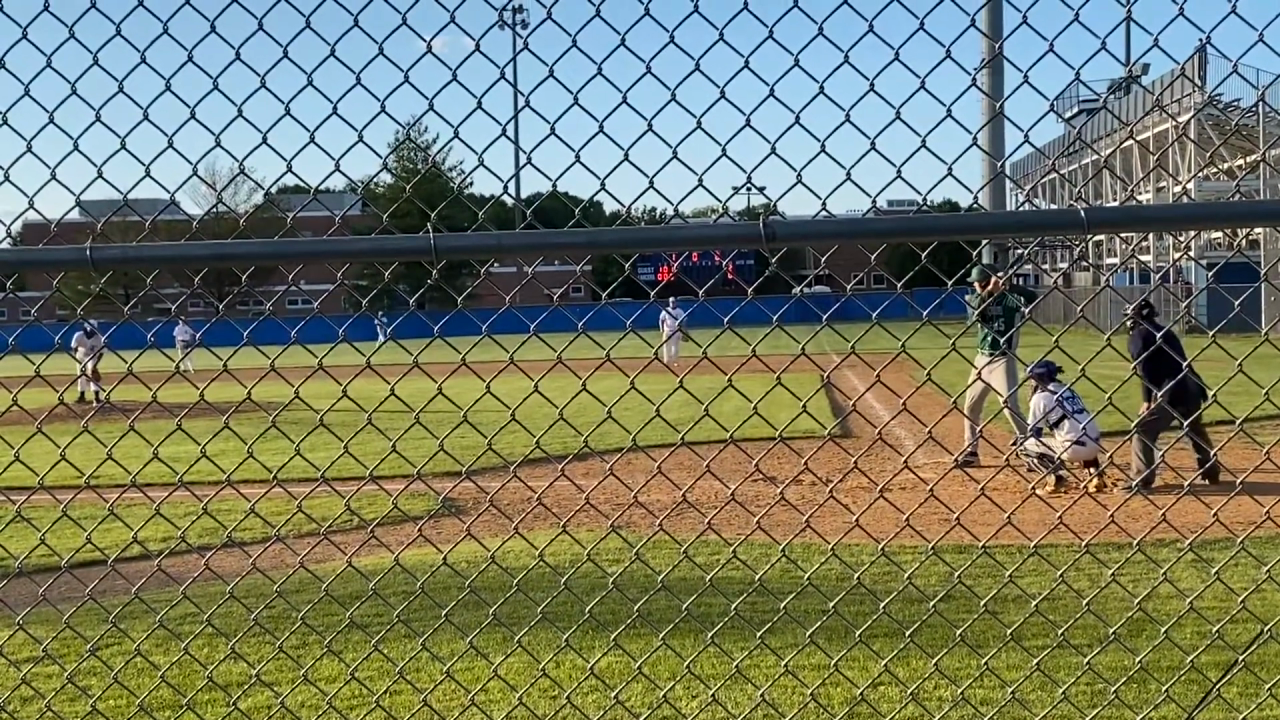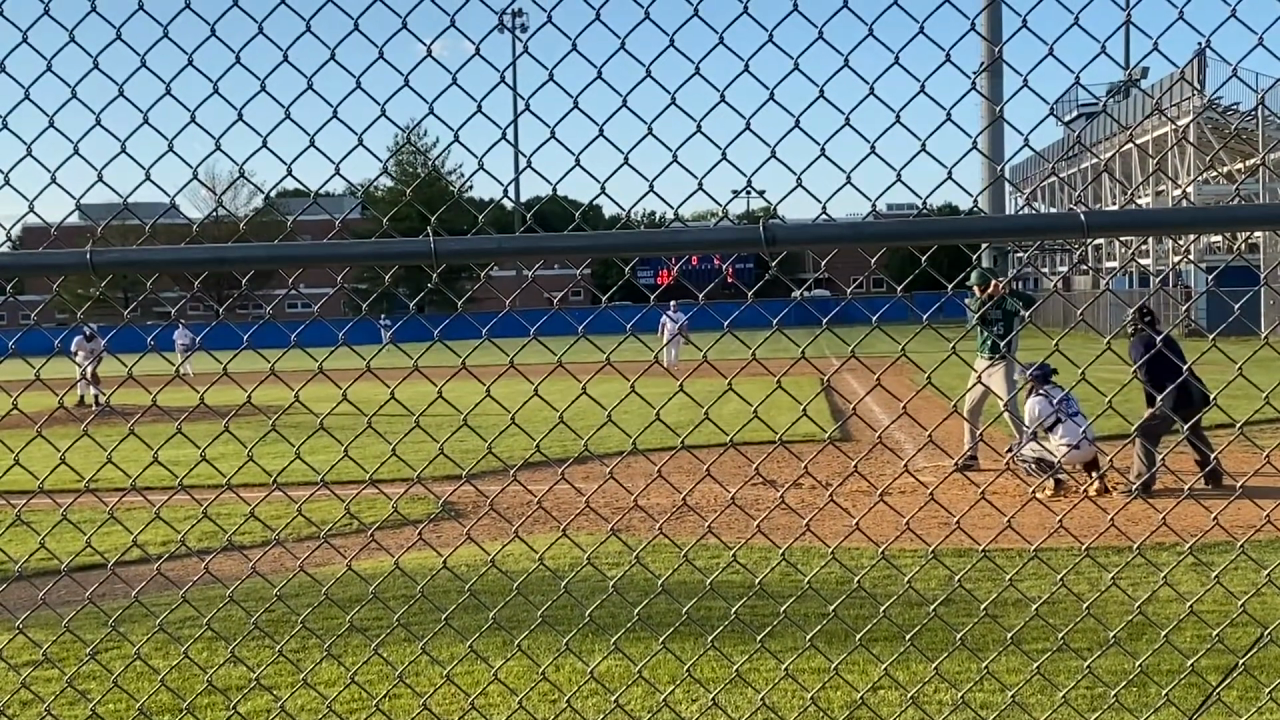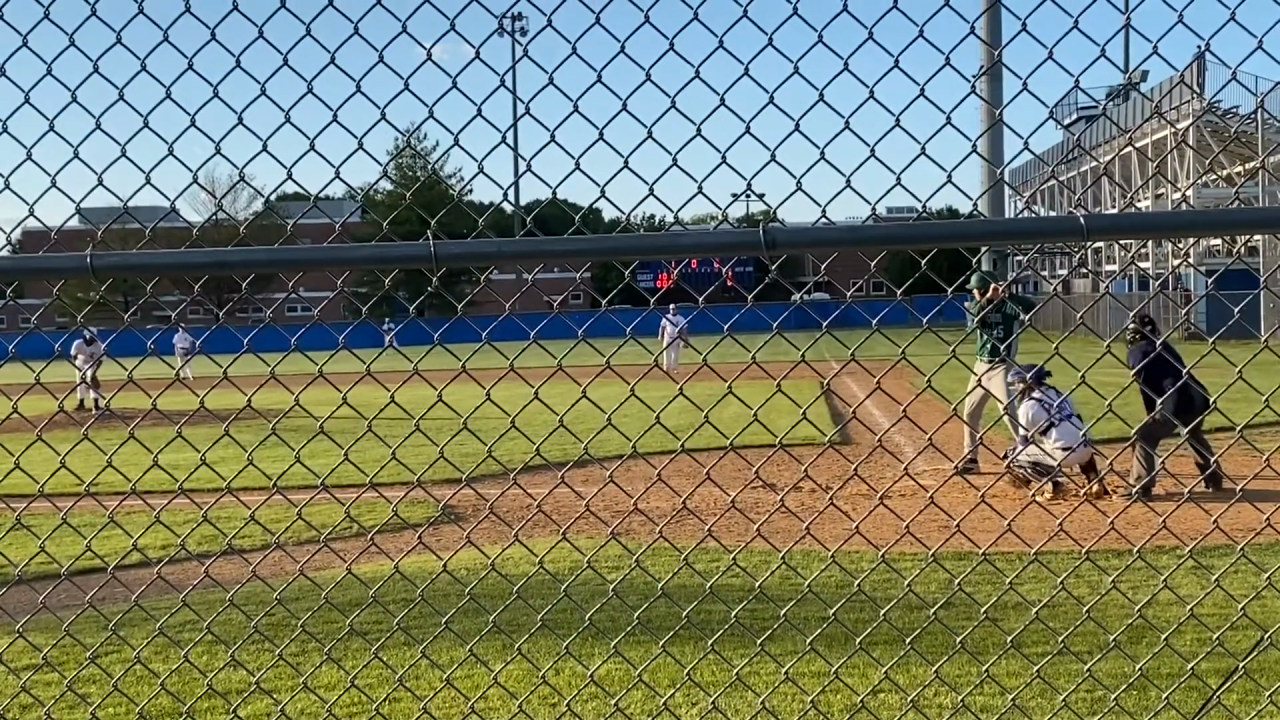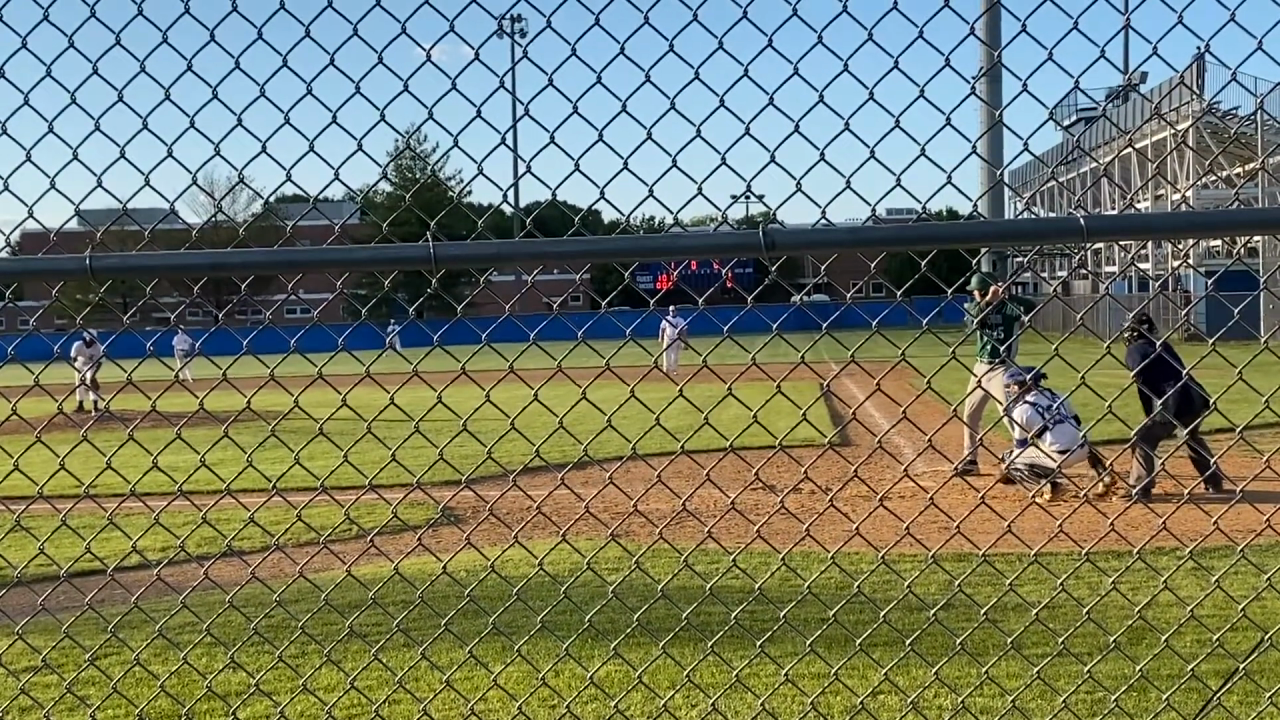
dt=0.3s
person 1, frame 1
left shoulder: (1010, 298)
right shoulder: (978, 298)
left elbow: (1032, 298)
right elbow: (974, 312)
left wrist: (1008, 286)
right wrist: (990, 291)
left hip: (1003, 360)
right hip: (982, 358)
left knee: (1010, 406)
right knee: (971, 405)
right ankle: (971, 452)
person 1, frame 2
left shoulder: (1009, 302)
right shoulder: (978, 302)
left elbow: (1031, 303)
right elbow: (974, 314)
left wrist: (1007, 290)
right wrist: (990, 294)
left hip: (1003, 363)
right hip: (982, 362)
left knee: (1009, 409)
right knee: (971, 409)
right ankle: (970, 455)
person 1, frame 3
left shoulder: (1009, 305)
right shoulder: (977, 305)
left elbow: (1030, 307)
right elbow: (974, 317)
left wrist: (1007, 294)
right wrist: (989, 298)
left hip: (1002, 367)
right hip: (981, 365)
left knee: (1008, 413)
right knee: (970, 412)
right ankle: (970, 459)
person 1, frame 4
left shoulder: (1009, 306)
right shoulder: (978, 306)
left elbow: (1031, 308)
right elbow: (973, 319)
left wrist: (1007, 295)
right wrist: (988, 301)
left hip: (1002, 368)
right hip: (981, 366)
right knee: (970, 414)
right ankle: (970, 460)
person 2, frame 1
left shoulder: (1138, 337)
right shoulder: (1165, 332)
left elbow: (1145, 371)
right elbow: (1177, 363)
left wrist: (1147, 401)
left hip: (1171, 392)
right hip: (1192, 387)
left knee: (1143, 431)
right knee: (1196, 430)
left ankle: (1141, 482)
right ankle: (1211, 472)
person 2, frame 2
left shoulder: (1138, 343)
right shoulder: (1165, 338)
left elbow: (1147, 377)
left wrist: (1151, 406)
left hip: (1174, 396)
right hip: (1195, 393)
left knee: (1145, 434)
right knee: (1195, 433)
left ankle: (1140, 485)
right ankle: (1214, 476)
person 2, frame 3
left shoulder: (1136, 352)
right shoulder: (1163, 346)
left elbow: (1146, 384)
left wrist: (1151, 414)
left hip: (1175, 401)
right hip: (1197, 398)
left knee: (1144, 438)
right knee: (1195, 436)
left ankle: (1140, 488)
right ankle: (1214, 479)
person 2, frame 4
left shoulder: (1134, 352)
right shoulder: (1162, 345)
left elbow: (1143, 386)
left wrist: (1149, 416)
left hip: (1174, 402)
right hip: (1195, 398)
left knee: (1143, 439)
right knee: (1192, 438)
left ankle: (1140, 490)
right ankle: (1214, 481)
